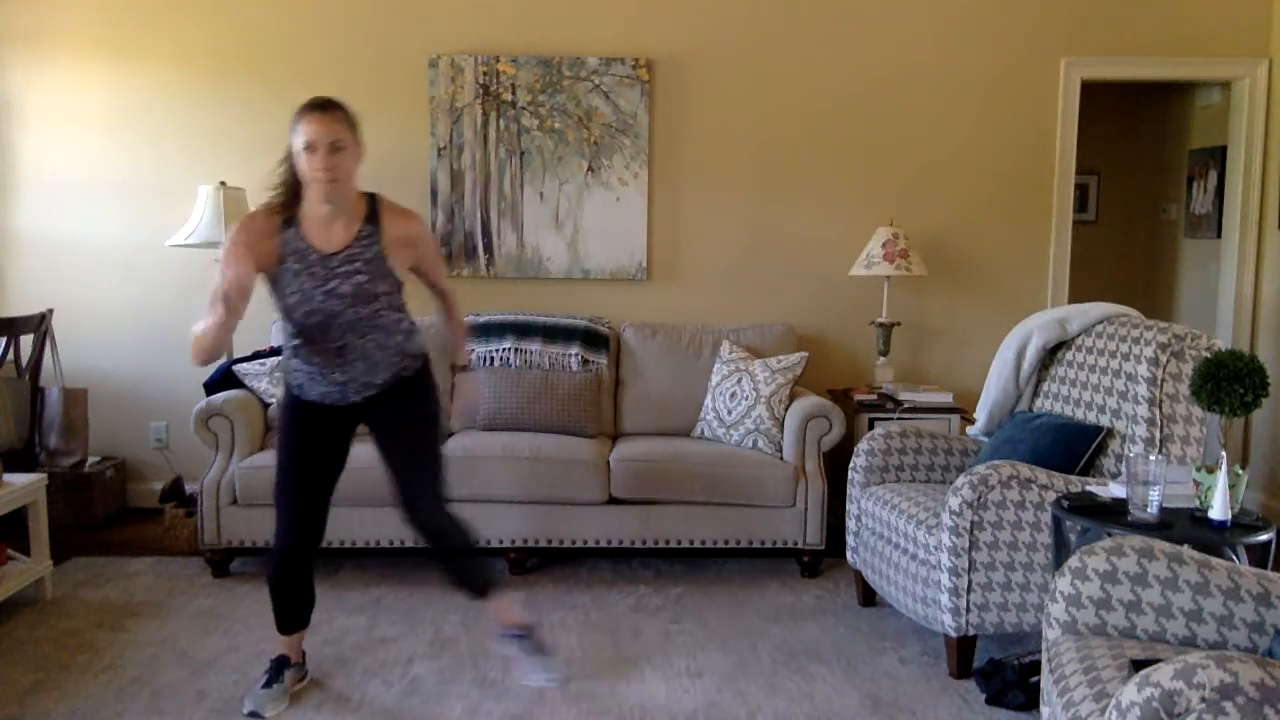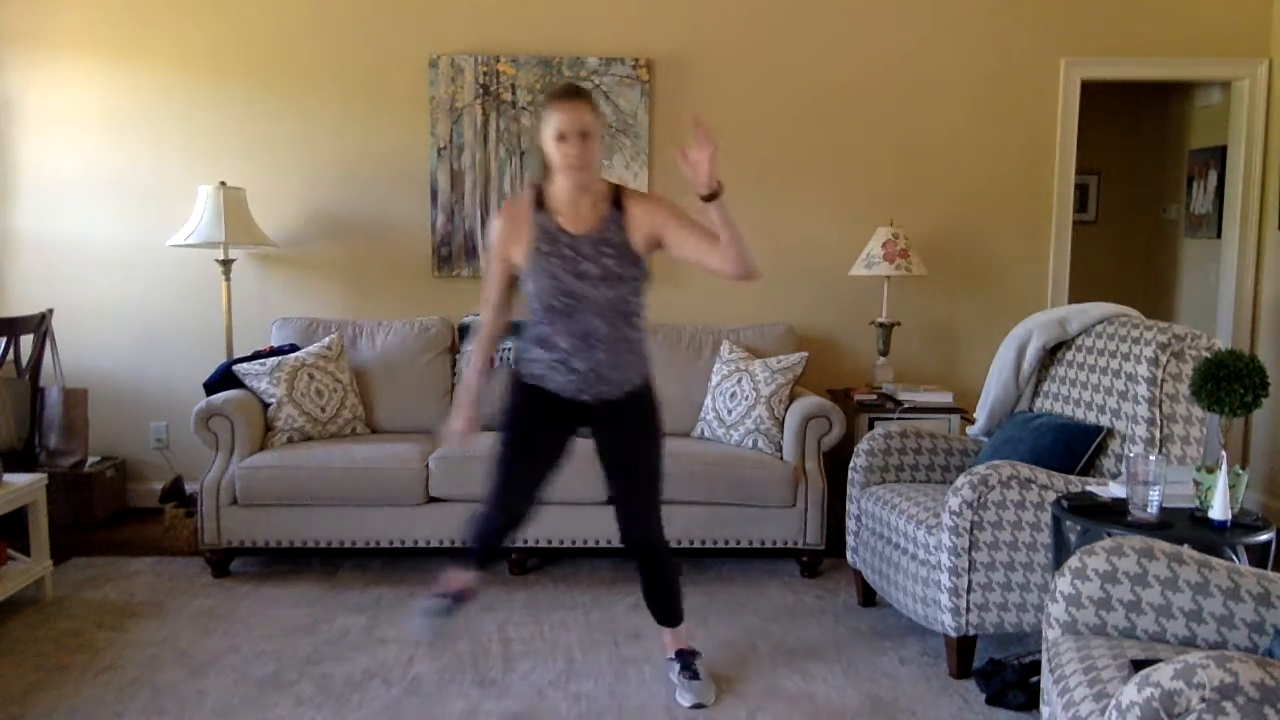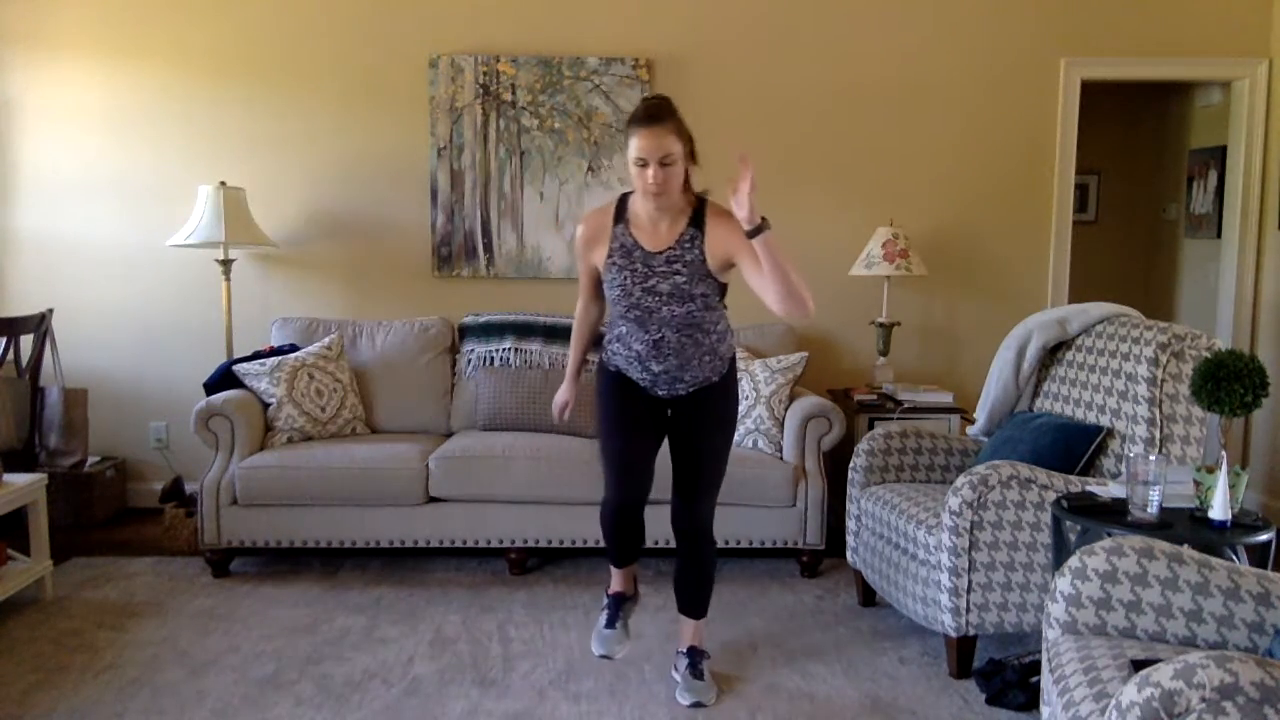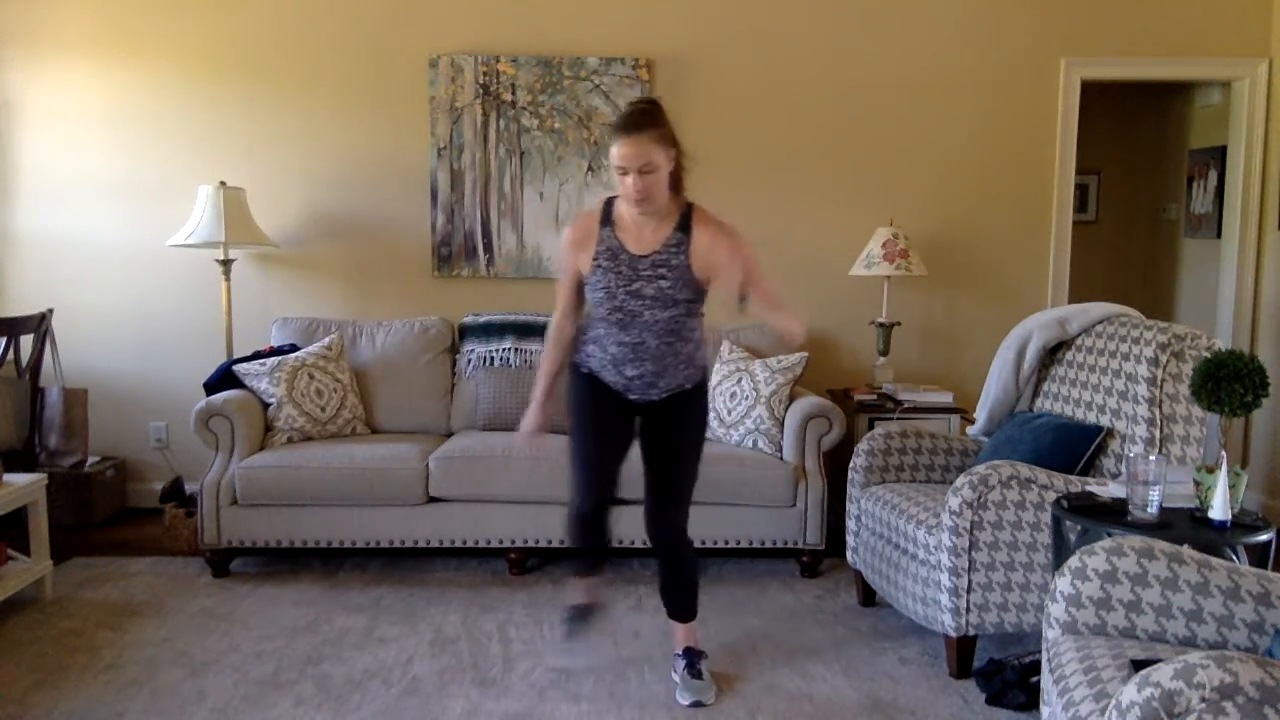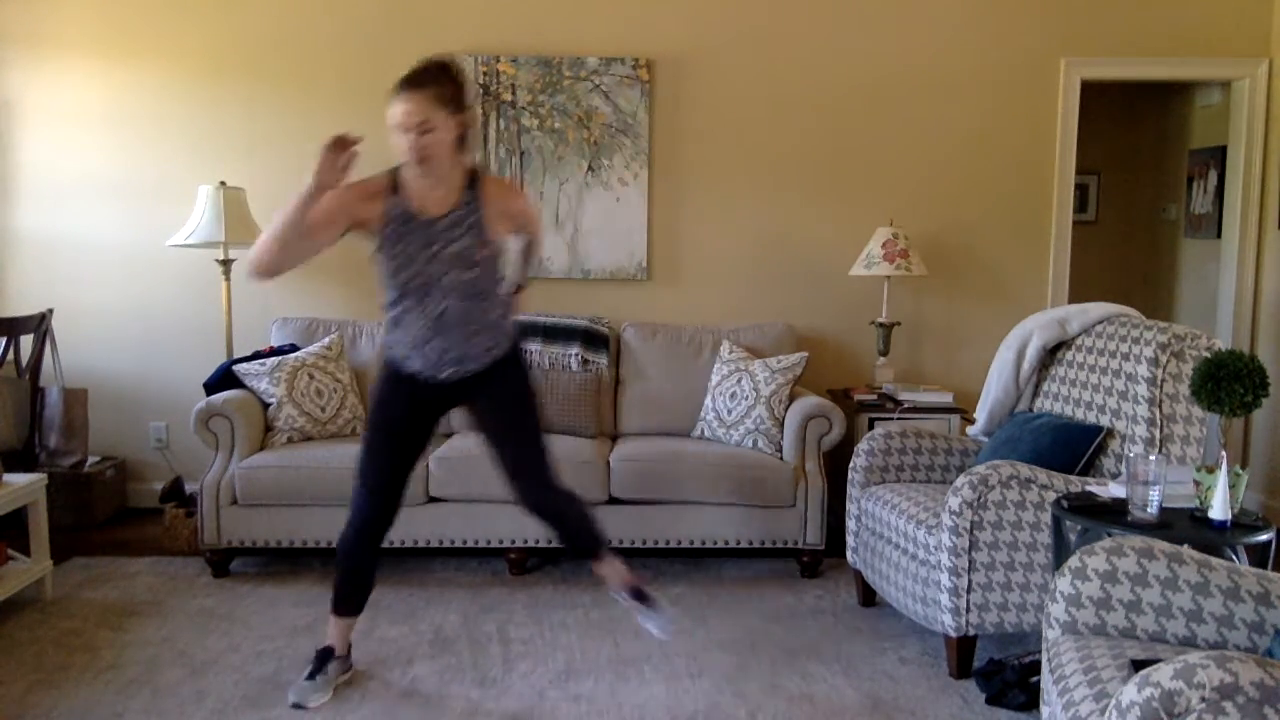
dt=0.5s
person 1, frame 1
left shoulder: (399, 227)
right shoulder: (259, 232)
left elbow: (443, 290)
right elbow: (202, 351)
left wrist: (460, 365)
right wrist: (226, 304)
left hip: (398, 383)
right hip: (312, 398)
left knee: (425, 511)
right knee: (293, 539)
left ankle: (511, 622)
right ankle: (289, 659)
person 1, frame 2
left shoulder: (644, 213)
right shoulder: (513, 223)
left elbow: (742, 268)
right elbow: (493, 316)
left wrist: (709, 193)
right wrist: (465, 401)
left hip: (626, 394)
right hip: (542, 390)
left knee: (643, 531)
right knee: (506, 509)
left ankle: (680, 650)
right ankle: (462, 576)
person 1, frame 3
left shoulder: (721, 229)
right shoulder: (595, 229)
left elbow: (796, 310)
left wrist: (754, 225)
right wrist: (570, 377)
left hip: (706, 386)
right hip: (627, 378)
left knee: (693, 516)
right knee: (624, 494)
left ankle: (691, 649)
right ankle: (621, 588)
person 1, frame 4
left shoulder: (710, 236)
right shoulder: (583, 235)
left elbow: (789, 326)
right elbow: (565, 319)
left wrist: (752, 297)
right wrist: (540, 403)
left hip: (679, 392)
right hip: (600, 383)
left knee: (666, 524)
right knee: (593, 496)
left ankle: (686, 648)
right ankle: (583, 598)
person 1, frame 5
left shoulder: (501, 199)
right shoulder: (366, 197)
left elbow: (533, 237)
right elbow: (262, 264)
right wrist: (316, 188)
left hip: (493, 365)
right hip: (410, 374)
left knee: (536, 488)
right knee: (369, 513)
left ankle: (619, 578)
right ankle: (335, 649)
